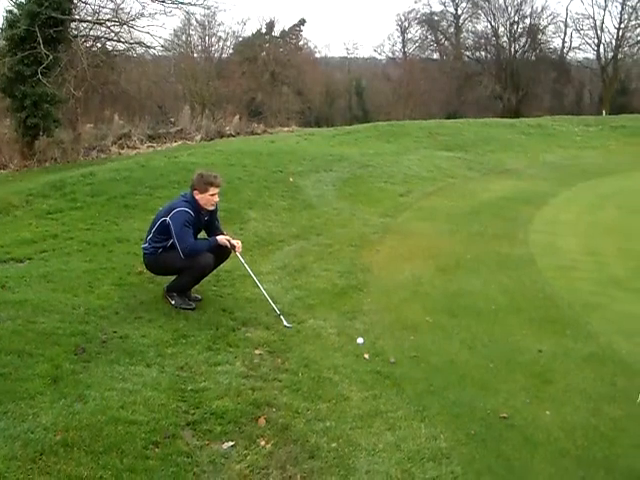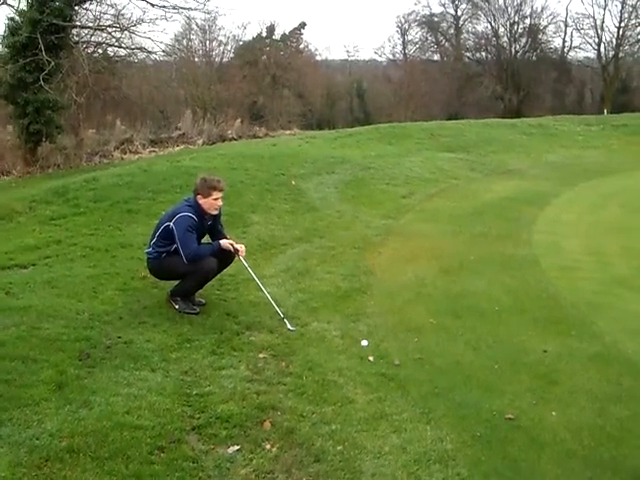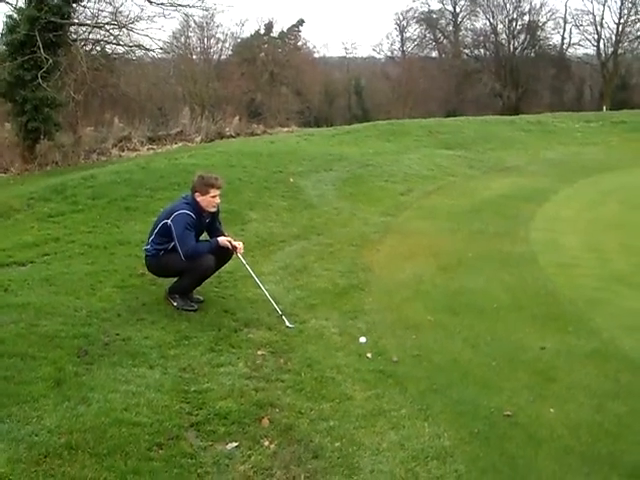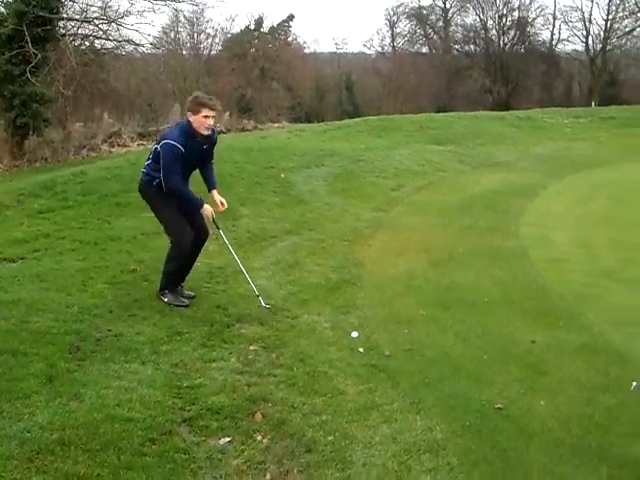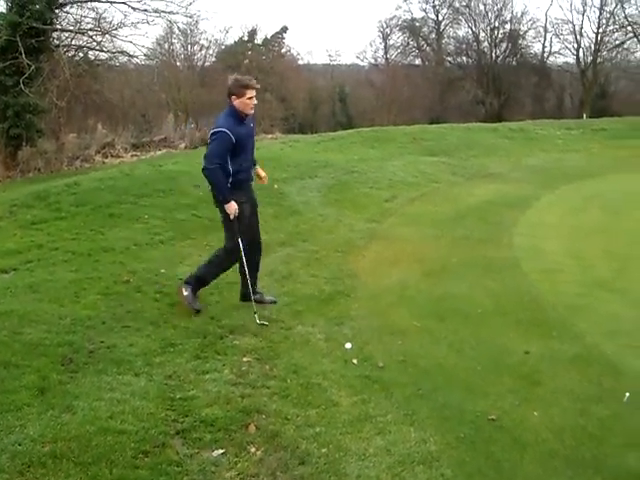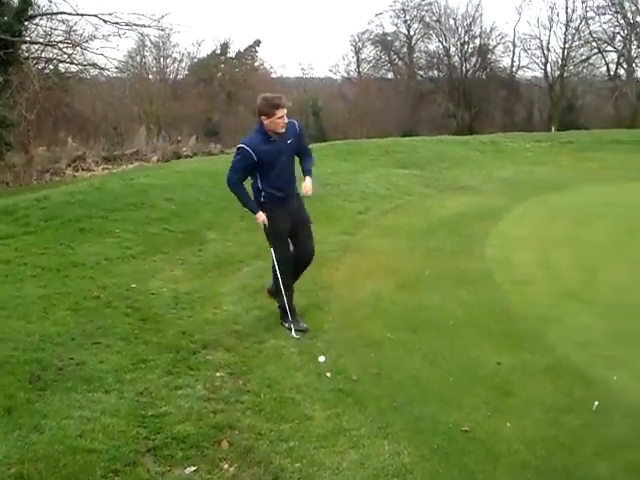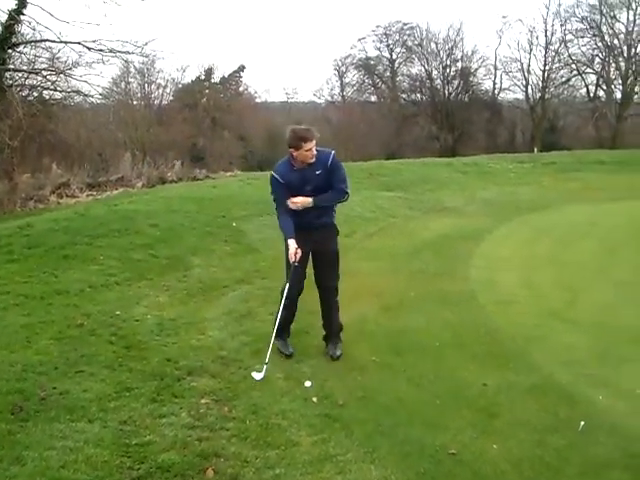
dt=0.7s
person 1, frame 1
left shoulder: (208, 205)
right shoulder: (181, 213)
left elbow: (215, 231)
right elbow: (187, 250)
left wrist: (229, 241)
right wrist: (216, 241)
left hip: (180, 248)
right hip: (156, 256)
left knee: (223, 250)
right knee: (204, 260)
left ankle: (183, 287)
right ankle: (173, 291)
person 1, frame 2
left shoulder: (211, 209)
right shoulder: (184, 217)
left elbow: (218, 235)
right elbow: (190, 255)
left wrist: (233, 245)
right wrist: (219, 245)
left hip: (183, 252)
right hip: (160, 261)
left knee: (227, 254)
right knee: (208, 265)
left ankle: (187, 292)
right ankle: (177, 295)
person 1, frame 3
left shoulder: (209, 207)
right shoulder: (182, 215)
left elbow: (216, 232)
right elbow: (188, 252)
left wrist: (230, 243)
right wrist: (216, 242)
left hip: (180, 251)
right hip: (158, 259)
left knee: (225, 251)
right knee: (205, 262)
left ankle: (185, 289)
right ankle: (176, 293)
person 1, frame 4
left shoulder: (209, 135)
right shoulder: (173, 141)
left elbow: (206, 163)
right elbow: (171, 183)
left wrist: (214, 191)
right wrist: (200, 205)
left hip: (178, 187)
right hip: (156, 187)
left knee: (200, 233)
right knee: (182, 237)
left ankle: (177, 281)
right ankle: (166, 289)
person 1, frame 5
left shoulder: (248, 117)
right shoulder: (225, 129)
right elbow: (210, 167)
left wrist: (255, 166)
right wrist: (226, 200)
left hip: (245, 188)
right hip: (230, 193)
left knee: (253, 242)
right knee: (235, 246)
left ankle: (250, 291)
right ankle: (192, 285)
person 1, frame 6
left shoulder: (293, 128)
right shoulder: (250, 147)
left elbow: (306, 153)
right elbow: (234, 182)
left wrist: (308, 176)
right wrist: (254, 210)
left hip: (294, 200)
right hip: (270, 207)
left knee: (306, 253)
right knee: (282, 259)
left ankle: (277, 289)
right ankle: (287, 314)
person 1, frame 7
left shoulder: (328, 158)
right shoulder: (280, 173)
left elbow: (342, 193)
right elbow: (283, 211)
left wrist: (311, 201)
right wrist: (290, 240)
left hip: (325, 231)
right hip: (297, 233)
left knee: (328, 287)
right knee: (293, 285)
left ankle: (333, 337)
right ankle: (282, 334)
